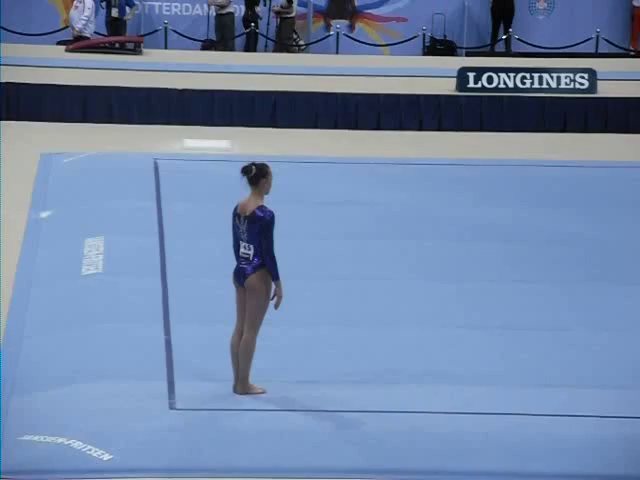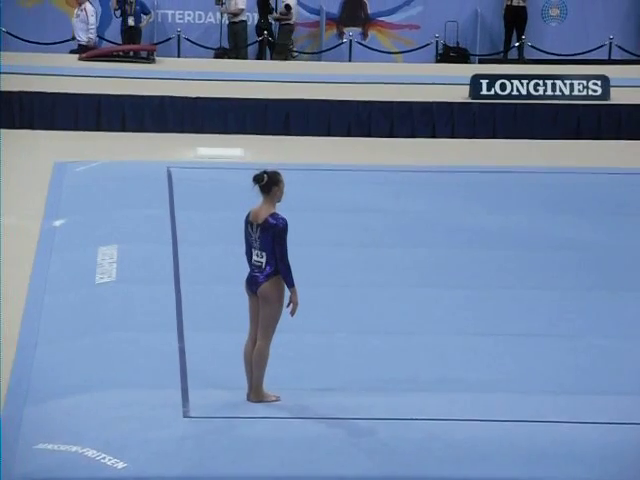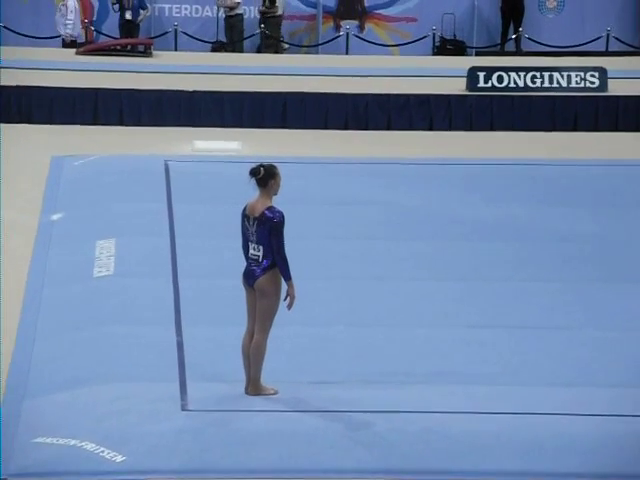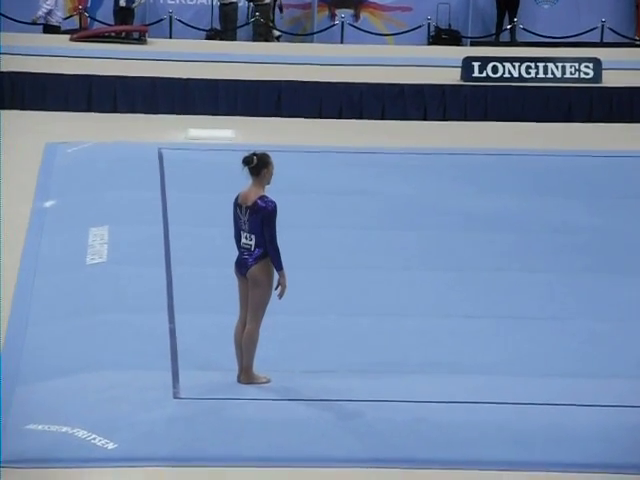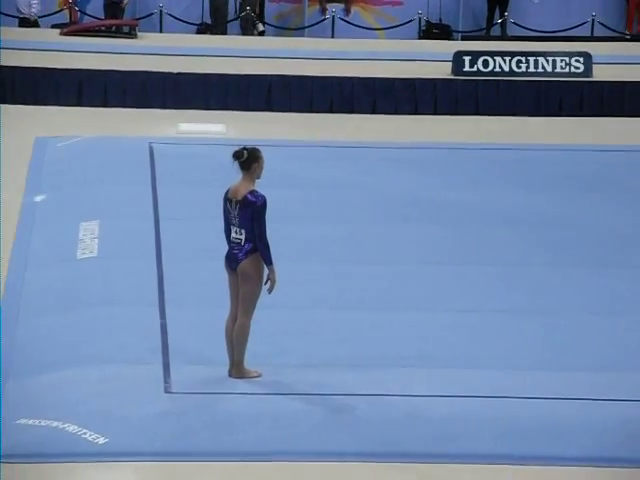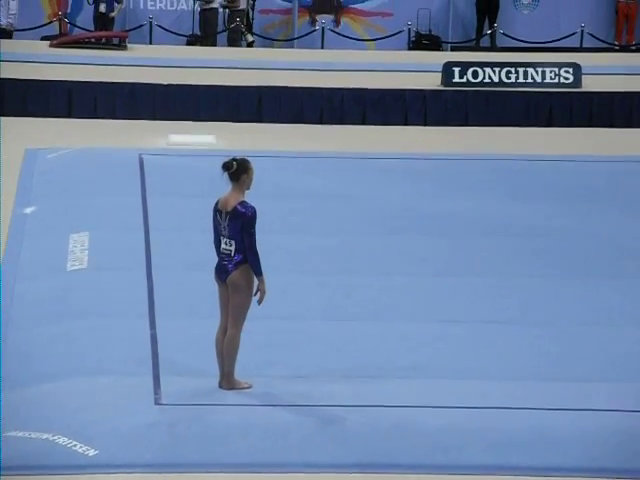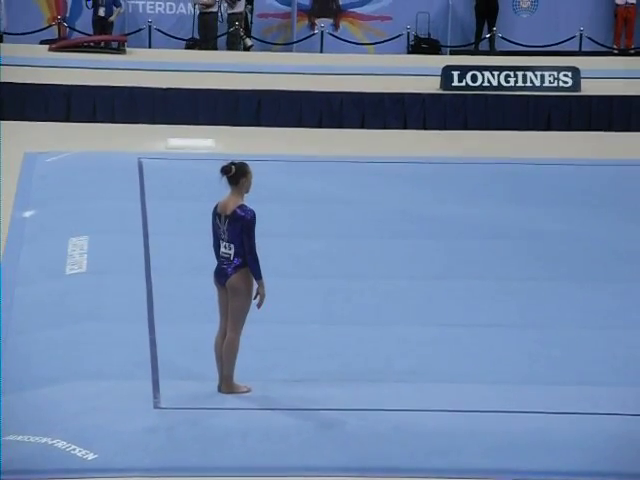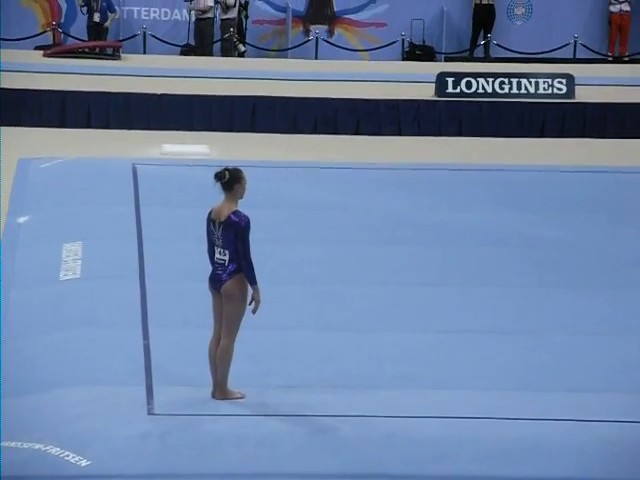
dt=0.4s
person 1, frame 1
left shoulder: (238, 208)
right shoulder: (266, 214)
right elbow: (268, 252)
right wrist: (278, 284)
left hip: (240, 272)
right hip: (257, 276)
left knee: (240, 328)
right knee: (250, 331)
left ankle: (237, 381)
right ankle: (244, 384)
person 1, frame 2
left shoulder: (250, 216)
right shoulder: (278, 222)
right elbow: (282, 259)
right wrist: (293, 291)
left hip: (252, 279)
right hip: (269, 283)
left knee: (253, 336)
right knee: (264, 339)
left ankle: (251, 389)
right ankle: (257, 392)
person 1, frame 3
left shoulder: (246, 209)
right shoulder: (275, 215)
right elbow: (279, 253)
right wrist: (290, 284)
left hip: (249, 273)
right hip: (266, 277)
left knee: (250, 329)
right knee: (261, 333)
left ankle: (249, 382)
right ankle: (255, 385)
person 1, frame 4
left shoulder: (238, 198)
right shoulder: (267, 205)
left elbow: (237, 234)
right elbow: (271, 242)
right wrist: (281, 274)
left hip: (241, 262)
right hip: (259, 266)
left knee: (243, 318)
right knee: (253, 322)
left ankle: (242, 370)
right ankle: (247, 373)
person 1, frame 5
left shoulder: (229, 193)
right shoulder: (257, 199)
left elbow: (227, 229)
right elbow: (261, 237)
right wrist: (271, 268)
left hip: (231, 257)
right hip: (249, 261)
left knee: (234, 313)
right knee: (244, 316)
left ankle: (233, 365)
right ankle: (238, 367)
person 1, frame 6
left shoulder: (218, 204)
right shoulder: (247, 210)
left elbow: (216, 240)
right elbow: (250, 248)
right wrist: (261, 280)
left hip: (221, 268)
right hip: (239, 272)
left knee: (224, 324)
right knee: (234, 328)
left ankle: (223, 376)
right ankle: (229, 379)
person 1, frame 7
left shoulder: (217, 208)
right shoulder: (246, 213)
left elbow: (216, 244)
right elbow: (250, 251)
right wrist: (260, 283)
left hip: (220, 272)
right hip: (238, 275)
left knee: (223, 328)
right knee: (233, 331)
left ankle: (222, 380)
right ankle: (228, 383)
person 1, frame 8
left shoulder: (211, 214)
right shoulder: (240, 219)
left elbow: (210, 250)
right elbow: (245, 257)
right wrist: (255, 288)
left hip: (215, 277)
right hip: (233, 281)
left knee: (217, 334)
right knee: (228, 337)
left ankle: (216, 386)
right ankle: (222, 389)
